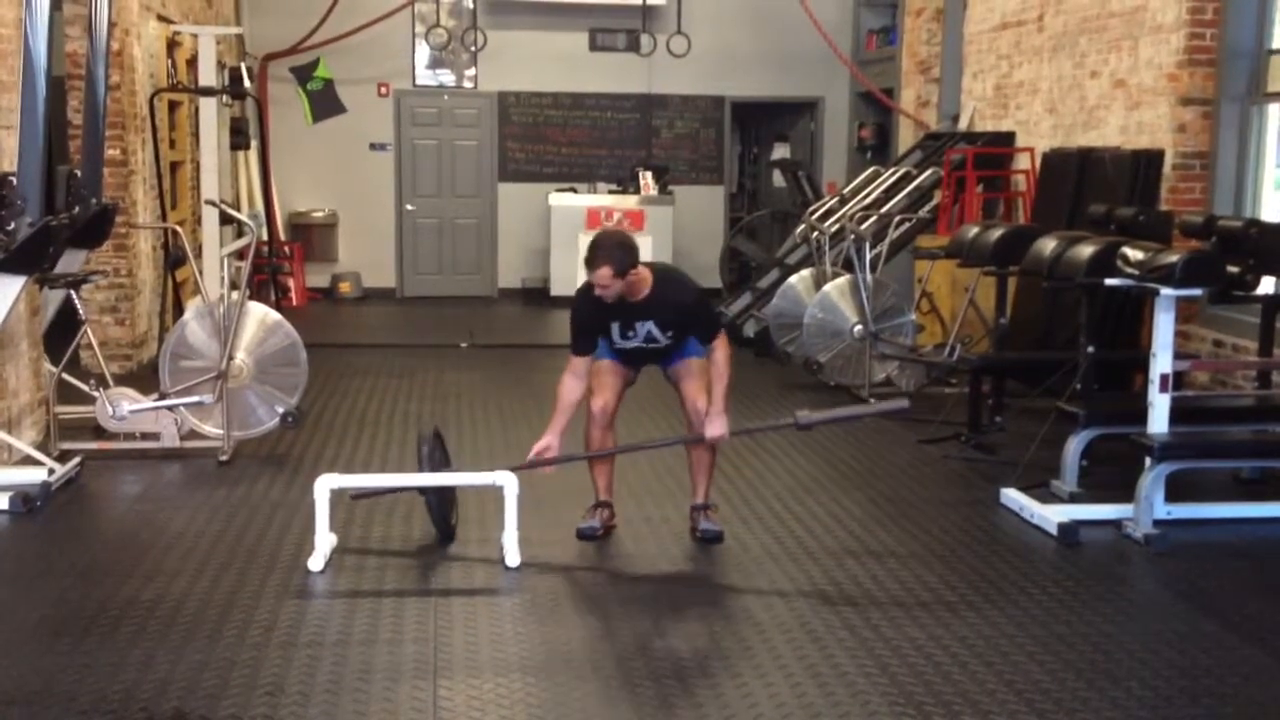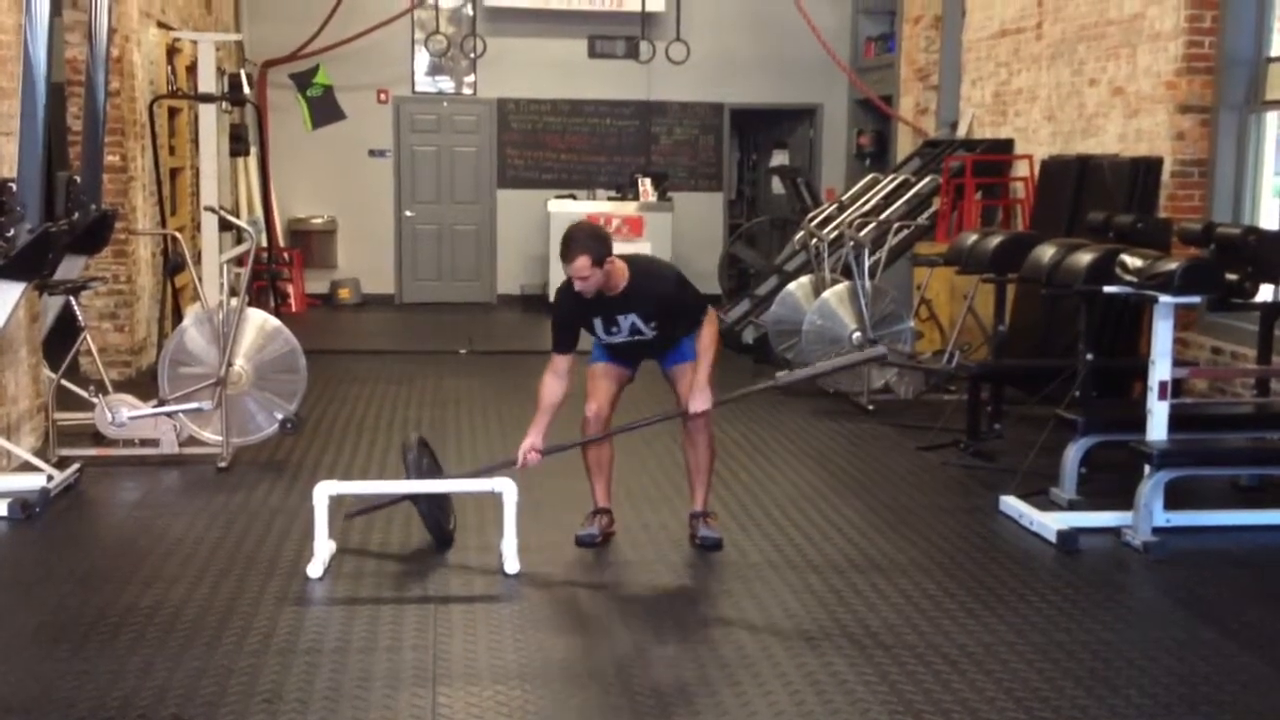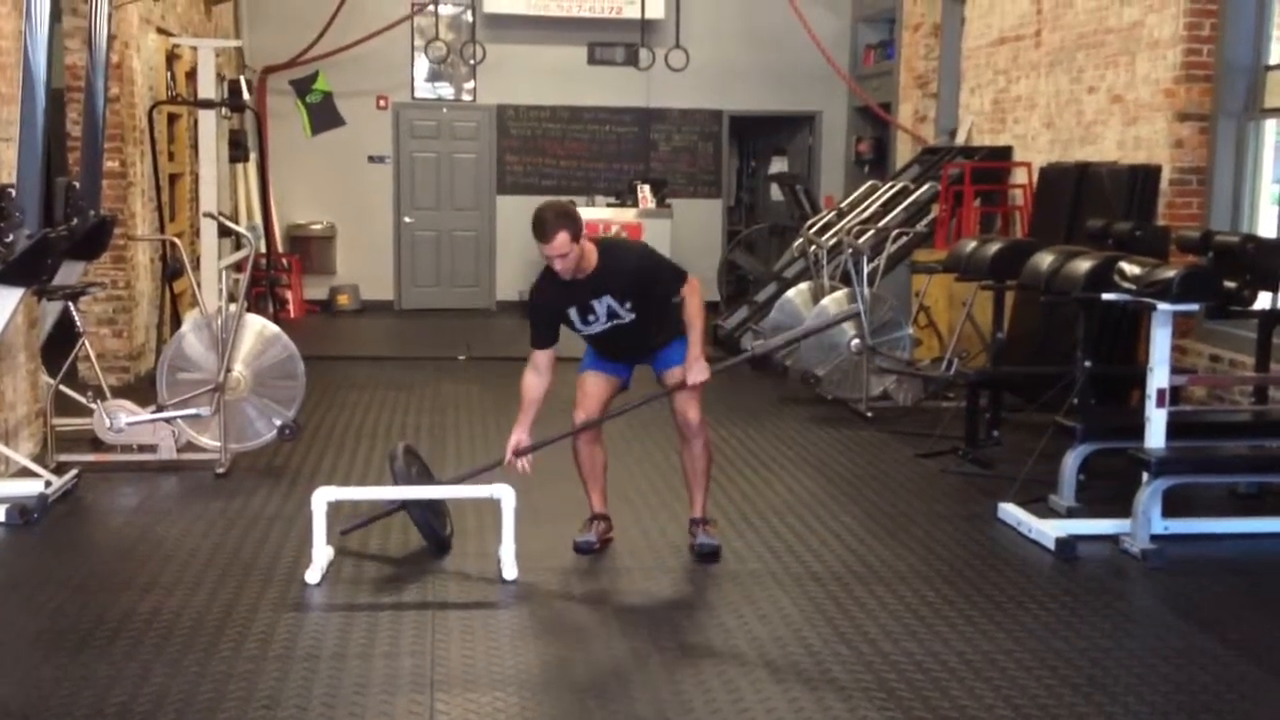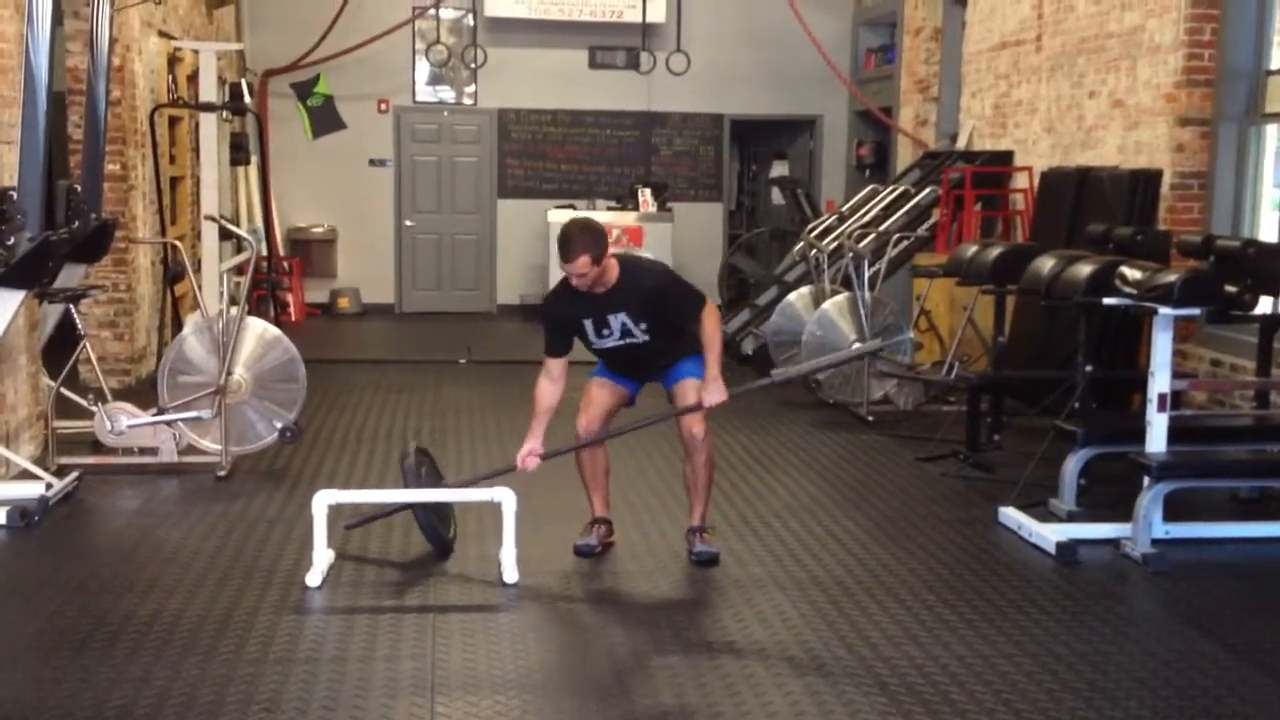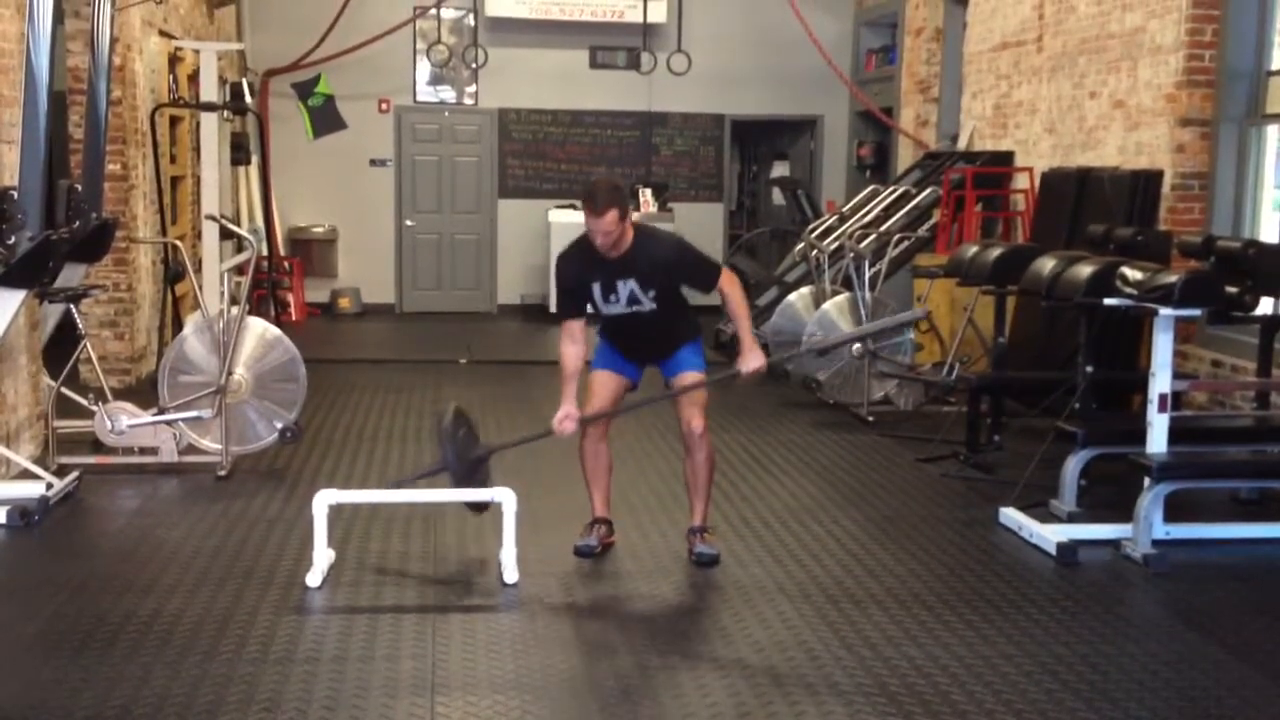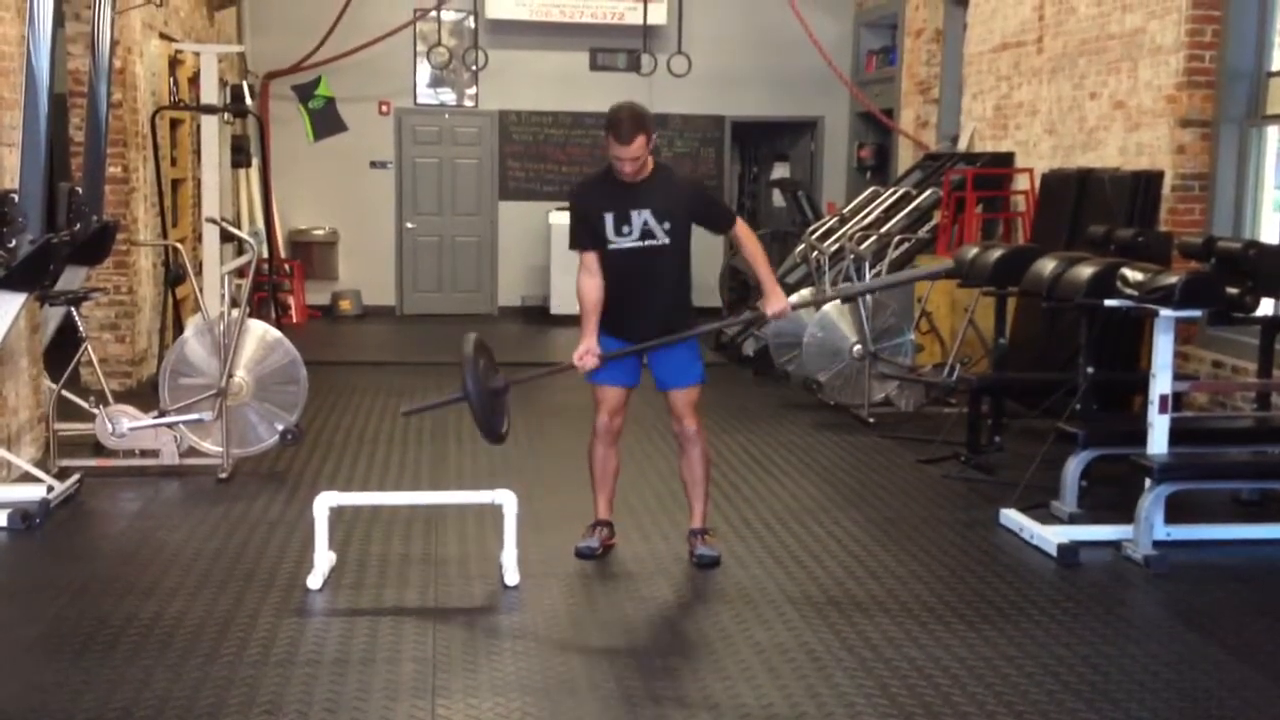
dt=0.4s
person 1, frame 1
left shoulder: (680, 291)
right shoulder: (587, 301)
left elbow: (718, 346)
right elbow: (577, 373)
left wrist: (718, 413)
right wrist: (553, 434)
left hip: (679, 345)
right hip: (618, 349)
left knee: (699, 409)
right knee: (599, 408)
left ankle: (701, 507)
right ankle: (603, 505)
person 1, frame 2
left shoulder: (660, 279)
right shoulder: (569, 299)
left elbow: (708, 322)
right elbow: (558, 371)
left wrist: (701, 385)
right wrist: (536, 432)
left hip: (675, 339)
right hip: (614, 346)
left knee: (697, 415)
right knee: (594, 413)
left ankle: (700, 515)
right ankle: (602, 513)
person 1, frame 3
left shoulder: (631, 257)
right shoulder: (545, 293)
left elbow: (690, 289)
right elbow: (539, 366)
left wrist: (695, 356)
right wrist: (521, 428)
left hip: (665, 339)
right hip: (607, 349)
left knee: (691, 420)
right knee: (584, 419)
left ankle: (700, 521)
right ankle: (599, 518)
person 1, frame 4
left shoulder: (651, 278)
right shoulder: (561, 302)
left elbow: (708, 313)
right elbow: (553, 374)
left wrist: (713, 378)
right wrist: (535, 437)
left hip: (677, 357)
right hip: (619, 365)
left knee: (695, 432)
right knee: (587, 426)
left ankle: (698, 529)
right ankle: (601, 522)
person 1, frame 5
left shoulder: (665, 249)
right shoulder: (572, 264)
left elbow: (727, 282)
right elbow: (573, 335)
left wrist: (748, 346)
right wrist: (568, 400)
left hip: (676, 342)
right hip: (618, 345)
left knee: (695, 428)
right knee: (591, 421)
left ankle: (699, 529)
right ankle: (600, 522)
person 1, frame 6
left shoulder: (681, 188)
right shoulder: (588, 195)
left elbow: (739, 231)
right elbow: (590, 270)
left wrist: (771, 289)
right wrist: (589, 335)
left hip: (674, 328)
right hip: (615, 331)
left knee: (688, 427)
right knee: (606, 424)
left ankle: (699, 529)
right ankle: (602, 524)
